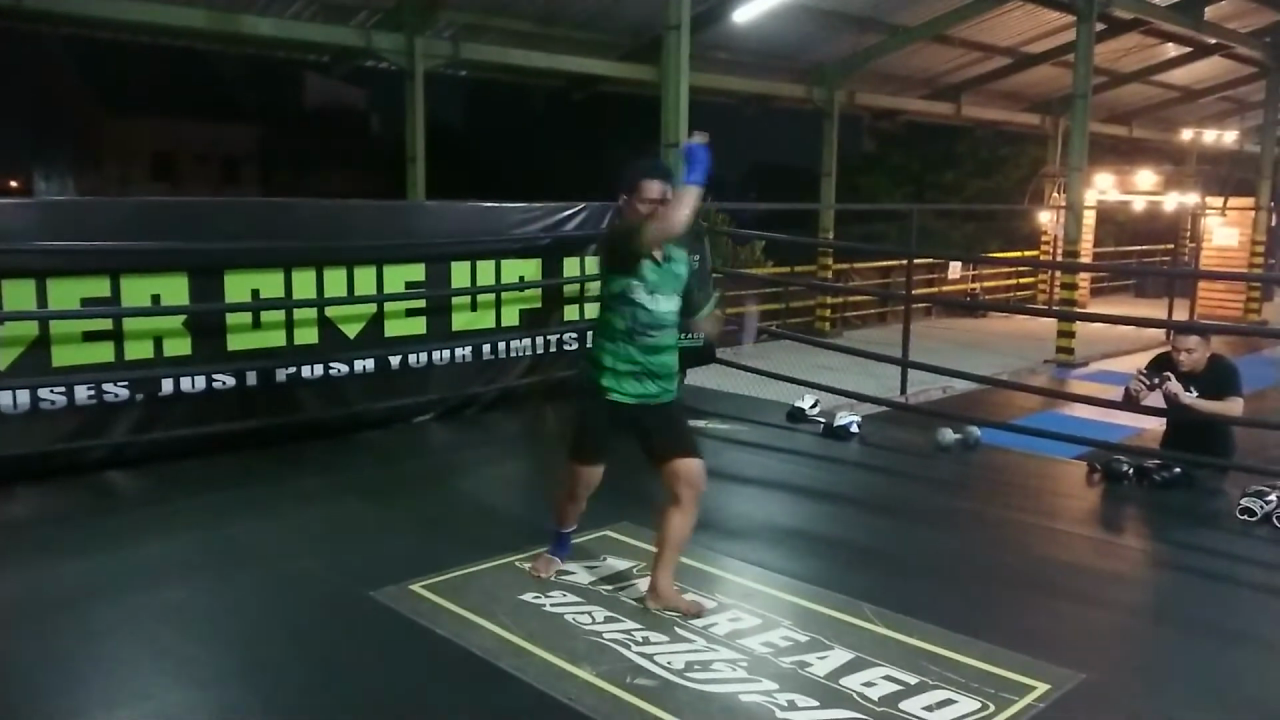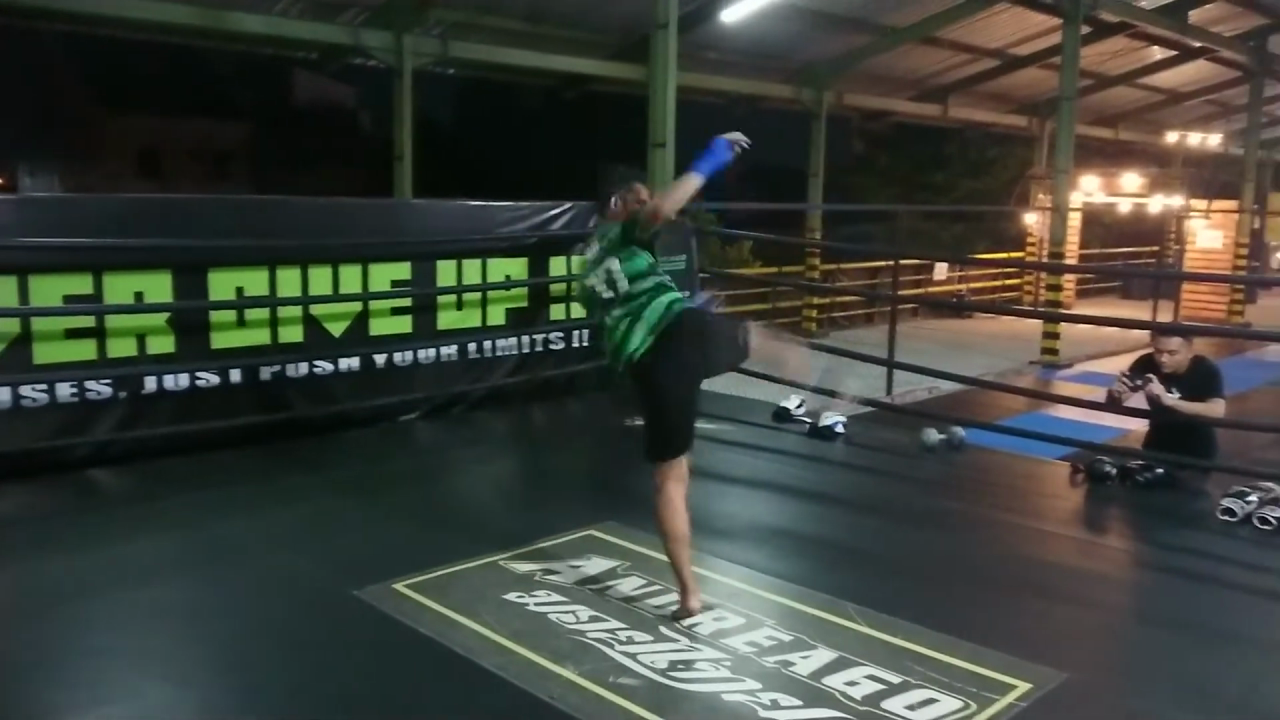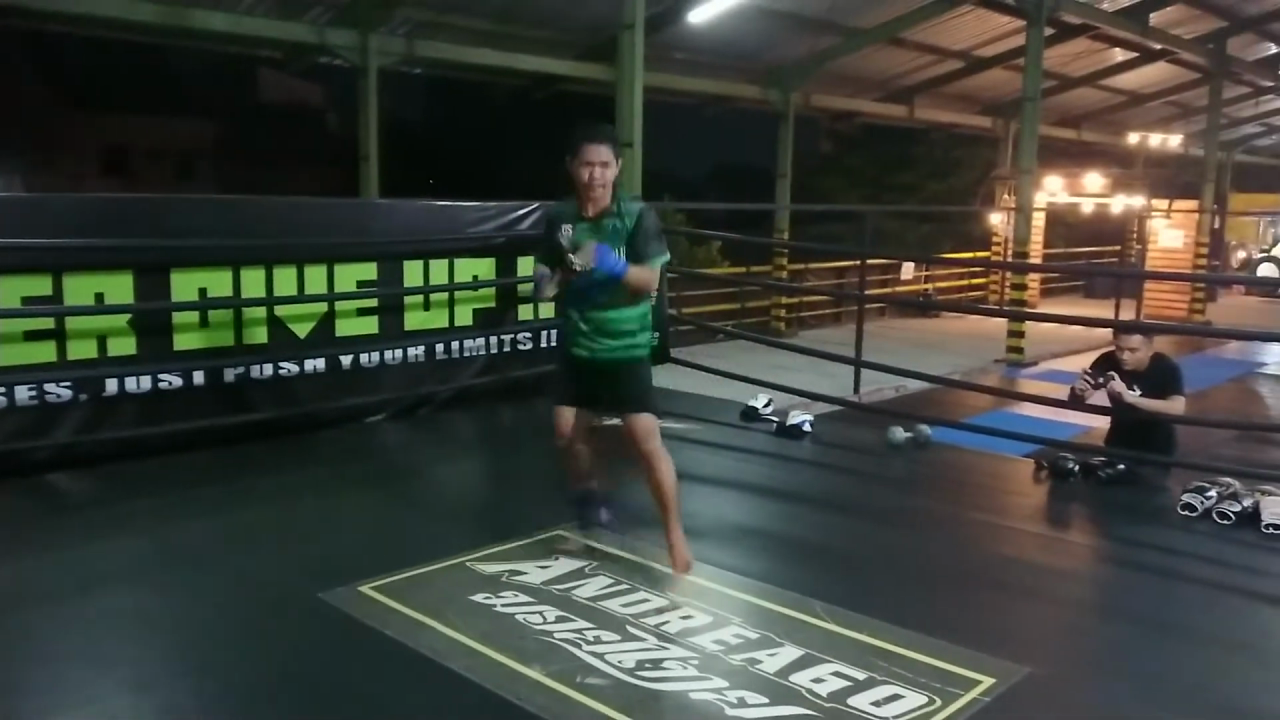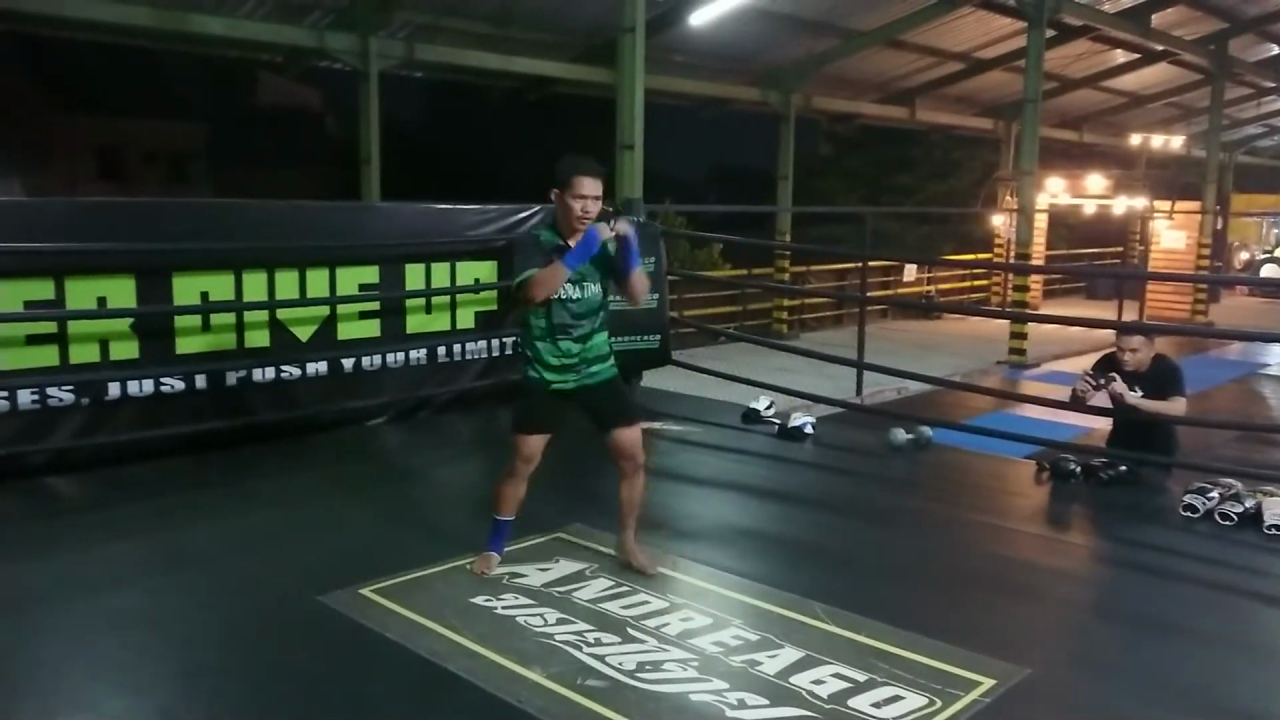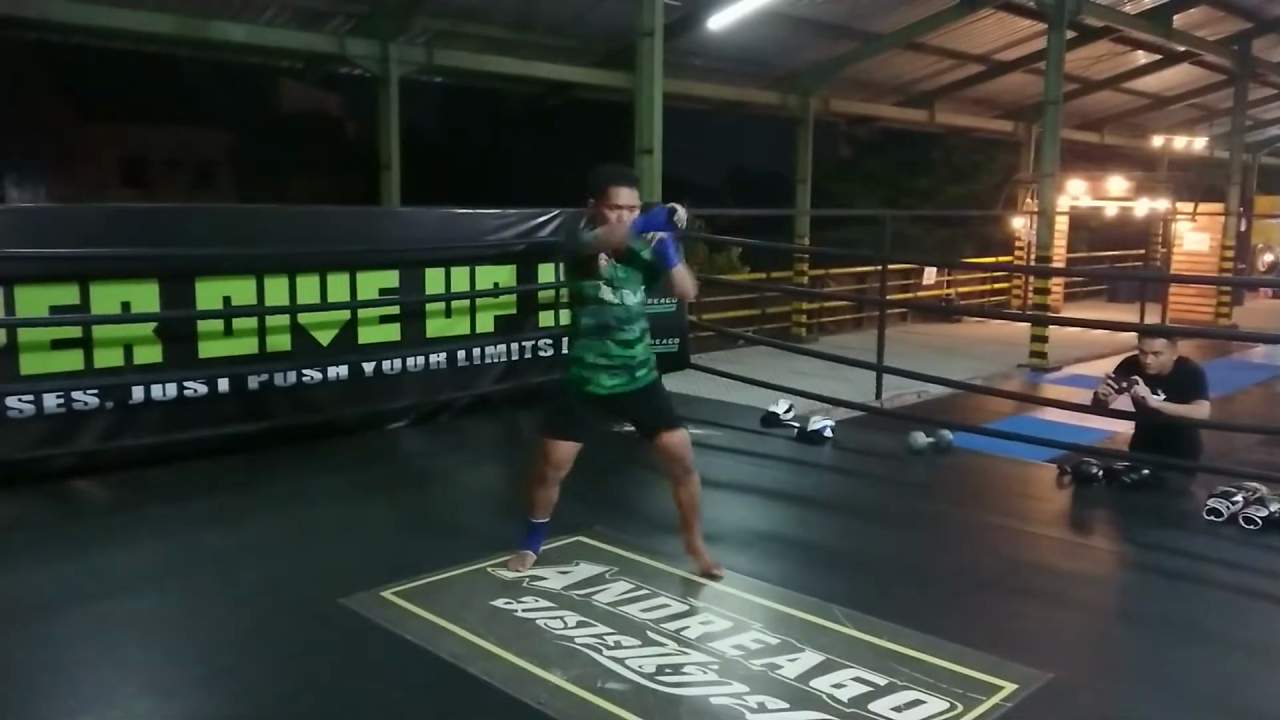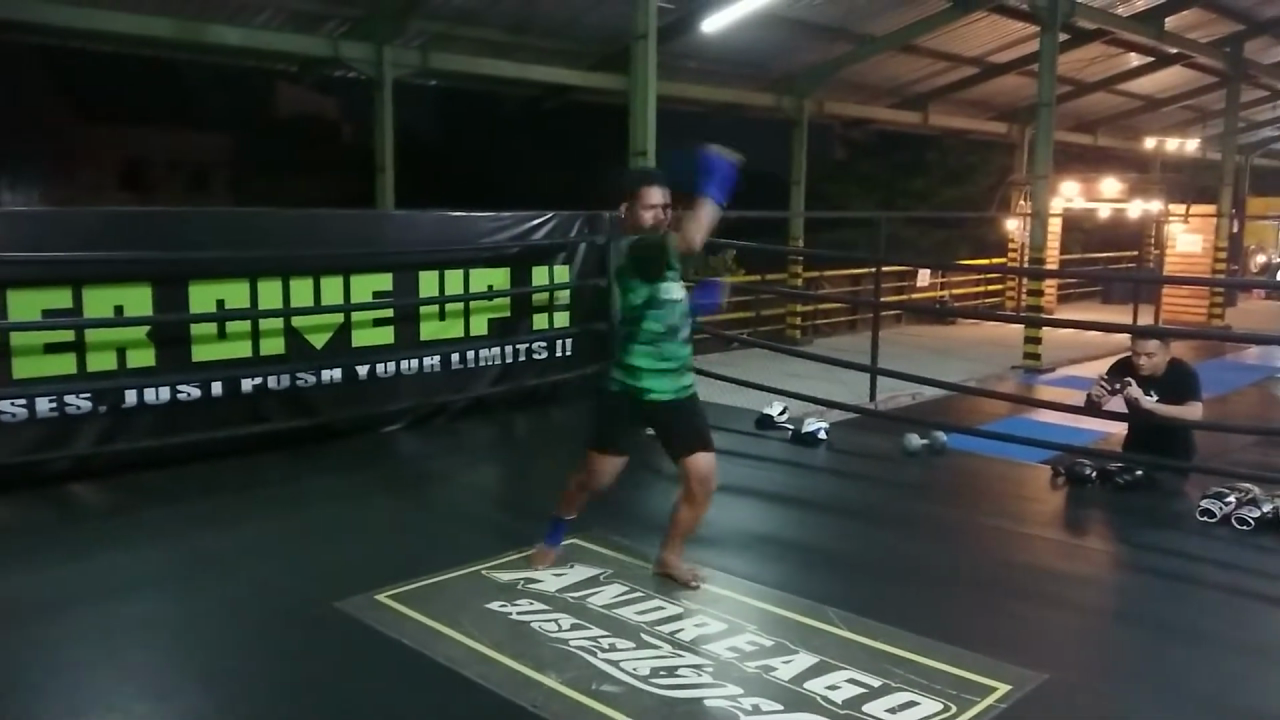
dt=0.5s
person 1, frame 1
left shoulder: (679, 260)
right shoulder: (618, 241)
left elbow: (700, 320)
right elbow: (661, 230)
right wrist: (695, 175)
left hip: (659, 395)
right hip: (608, 390)
left knee: (690, 485)
right knee: (583, 483)
left ankle: (662, 586)
right ankle: (559, 547)
person 1, frame 2
left shoulder: (593, 259)
right shoulder: (630, 236)
right elbow: (662, 208)
right wrist: (711, 158)
left hip: (651, 368)
right hip: (696, 332)
left knee: (670, 480)
right knee: (754, 338)
left ankle: (689, 592)
person 1, frame 3
left shoulder: (638, 216)
right shoulder: (559, 218)
left elbow: (650, 280)
right elbow: (551, 270)
left wrist: (608, 264)
right wrist: (545, 279)
left hip: (625, 348)
right hip: (579, 346)
left knee: (645, 439)
right knee: (567, 434)
left ankle: (675, 534)
right ankle: (590, 505)
person 1, frame 4
left shoulder: (608, 241)
right shoulder: (536, 242)
left elbow: (639, 296)
right elbow: (534, 292)
left wrist: (631, 249)
right wrist: (580, 248)
left hip: (599, 373)
right hip: (546, 375)
left knee: (632, 456)
right knee: (522, 462)
left ankle: (627, 541)
right ankle: (496, 543)
person 1, frame 5
left shoulder: (648, 246)
right shoulder: (579, 243)
left elbow: (688, 293)
right elbow: (603, 241)
left wrist: (668, 252)
right wrist: (653, 218)
left hip: (639, 379)
right hip: (586, 381)
left knee: (682, 459)
right knee: (550, 467)
left ankle: (695, 545)
right ankle: (532, 542)
person 1, frame 6
left shoulder: (662, 257)
right shoulder: (638, 249)
right elbow: (690, 241)
left wrist: (697, 299)
right wrist: (713, 181)
left hip: (677, 388)
right hip: (634, 386)
left knee: (702, 479)
right knee: (598, 477)
left ankle: (670, 557)
right ankle: (555, 536)
